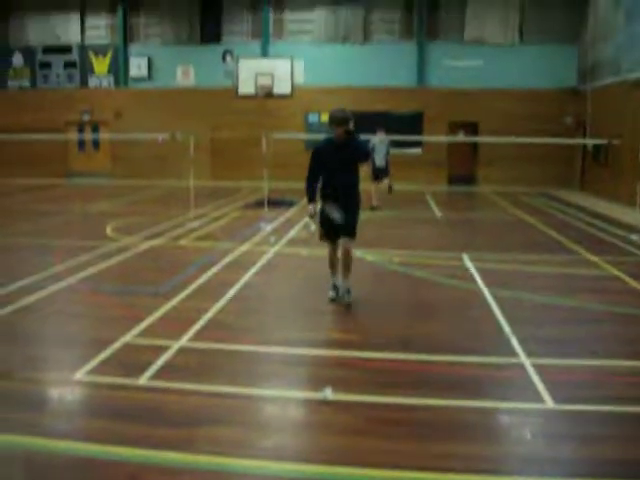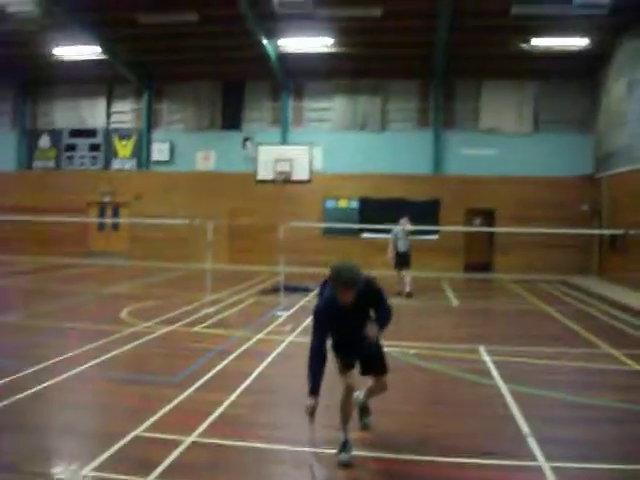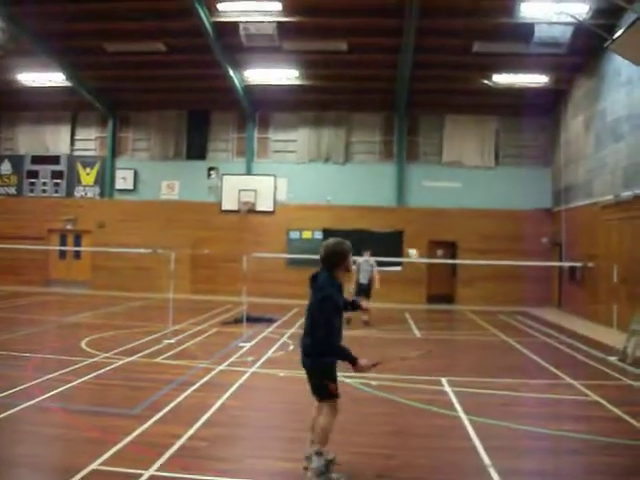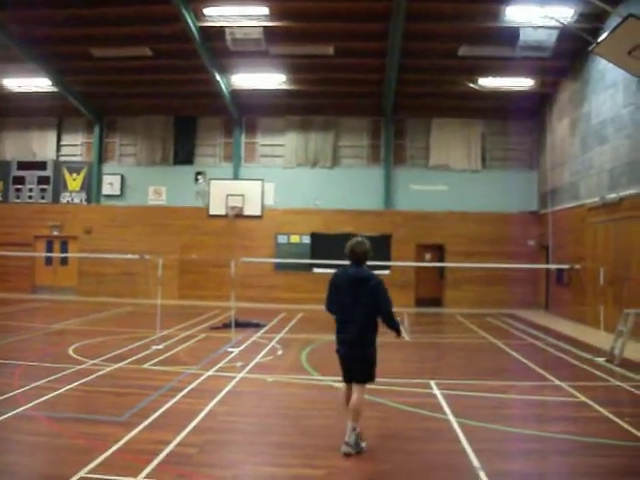
dt=1s
person 1, frame 1
left shoulder: (354, 144)
right shoulder: (321, 148)
left elbow: (365, 156)
right elbow: (313, 176)
left wrist: (351, 133)
right wrist: (311, 202)
left hip: (349, 204)
right hip: (329, 204)
left knee: (346, 246)
right knee: (332, 247)
left ankle: (345, 285)
right ankle: (334, 282)
person 1, frame 2
left shoulder: (368, 286)
right shoulder: (324, 306)
left elbow: (385, 311)
right elbow: (317, 349)
left wrist: (377, 327)
right wrist: (313, 394)
left hip: (367, 338)
right hip: (343, 343)
left knee: (381, 384)
right knee: (348, 386)
left ankle: (362, 400)
right ankle: (345, 439)
person 1, frame 3
left shoulder: (329, 283)
right shoulder: (326, 292)
right elbow: (329, 337)
left wrist: (355, 305)
right wrist: (354, 360)
left hip: (316, 355)
right hip: (320, 357)
left knee: (324, 403)
right knee: (331, 406)
left ankle: (314, 453)
person 1, frame 4
left shoulder: (337, 278)
right shoulder: (374, 282)
left elbow: (330, 307)
right elbow: (385, 311)
right wrist: (397, 328)
left hip: (343, 342)
right hip: (364, 344)
left knee: (349, 386)
right knee: (358, 390)
left ankle: (353, 429)
right ankle: (350, 440)
